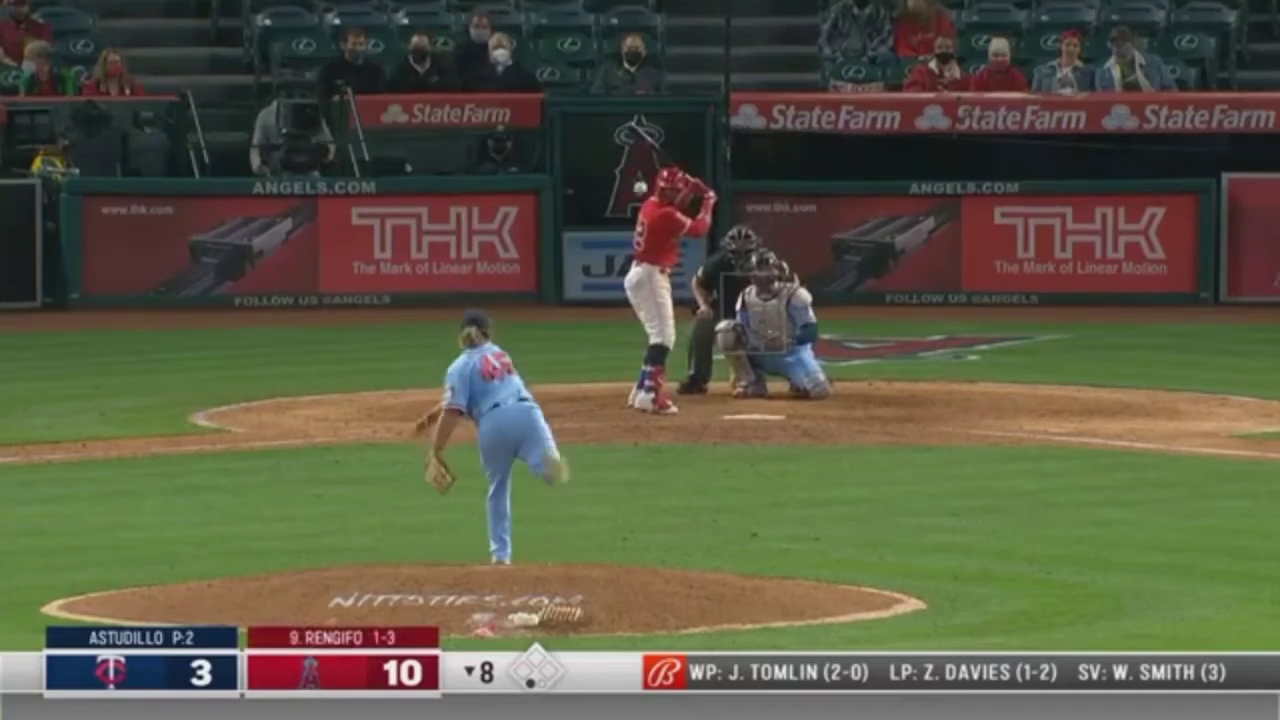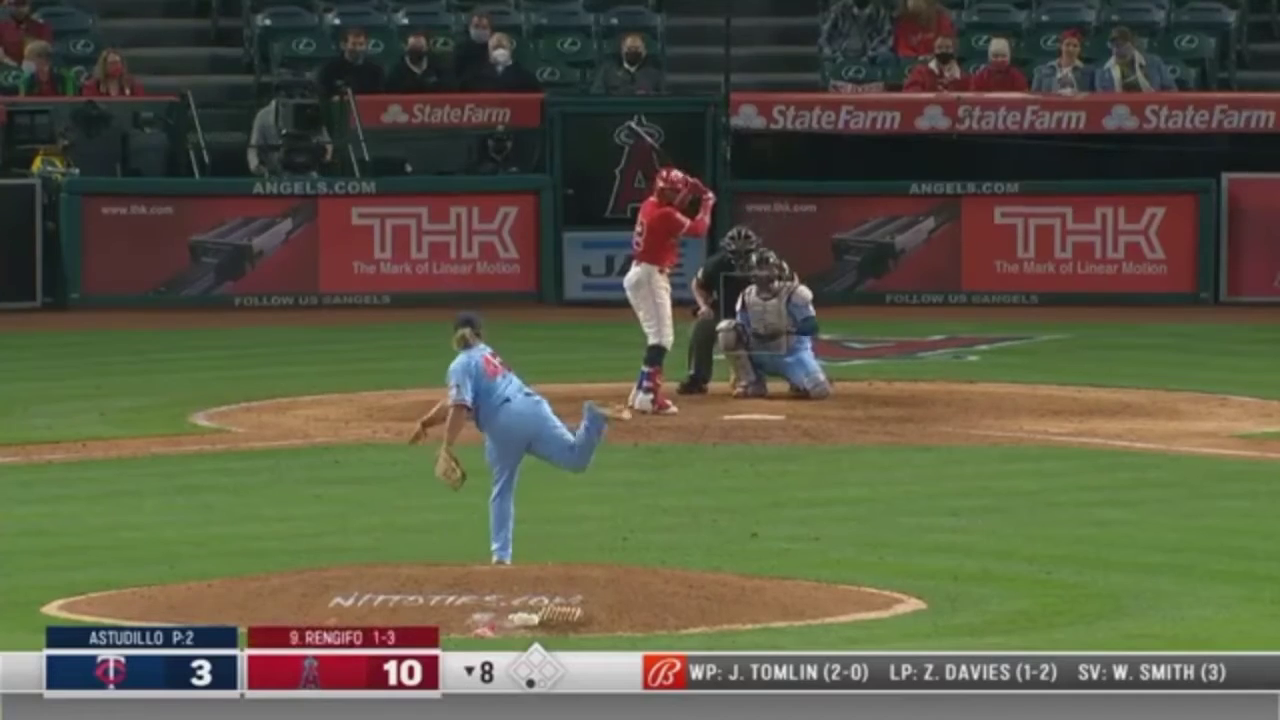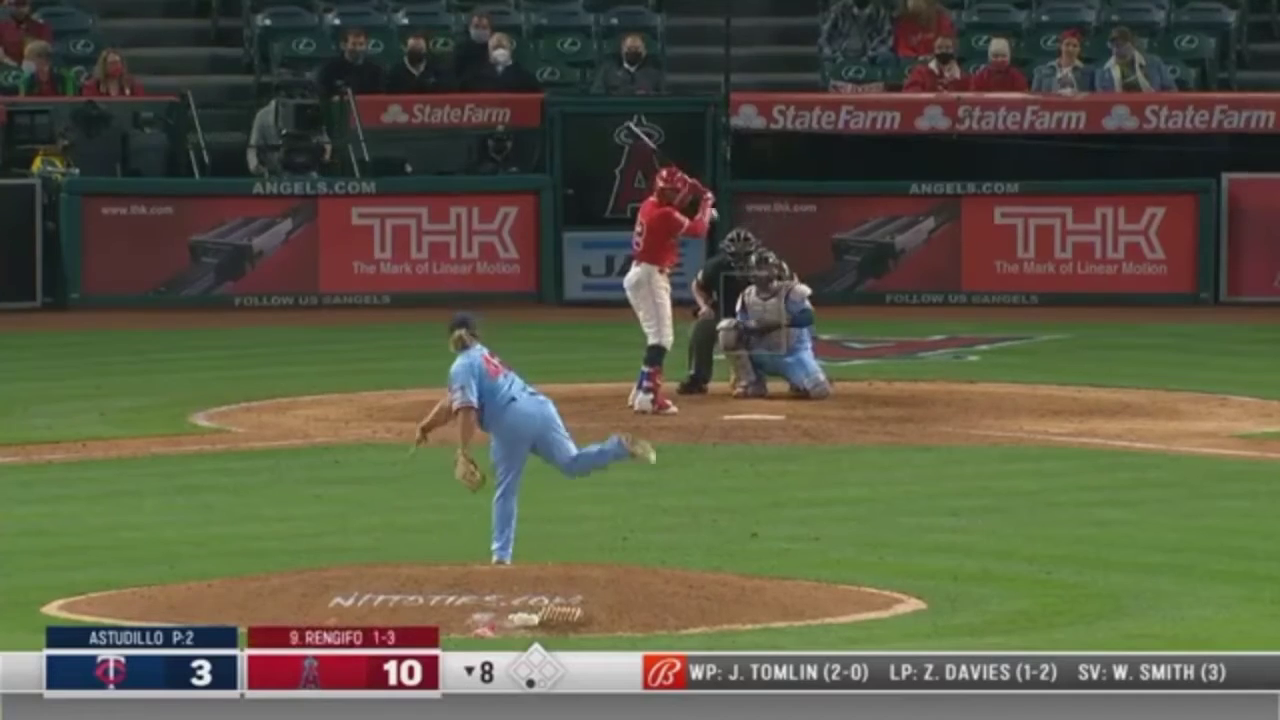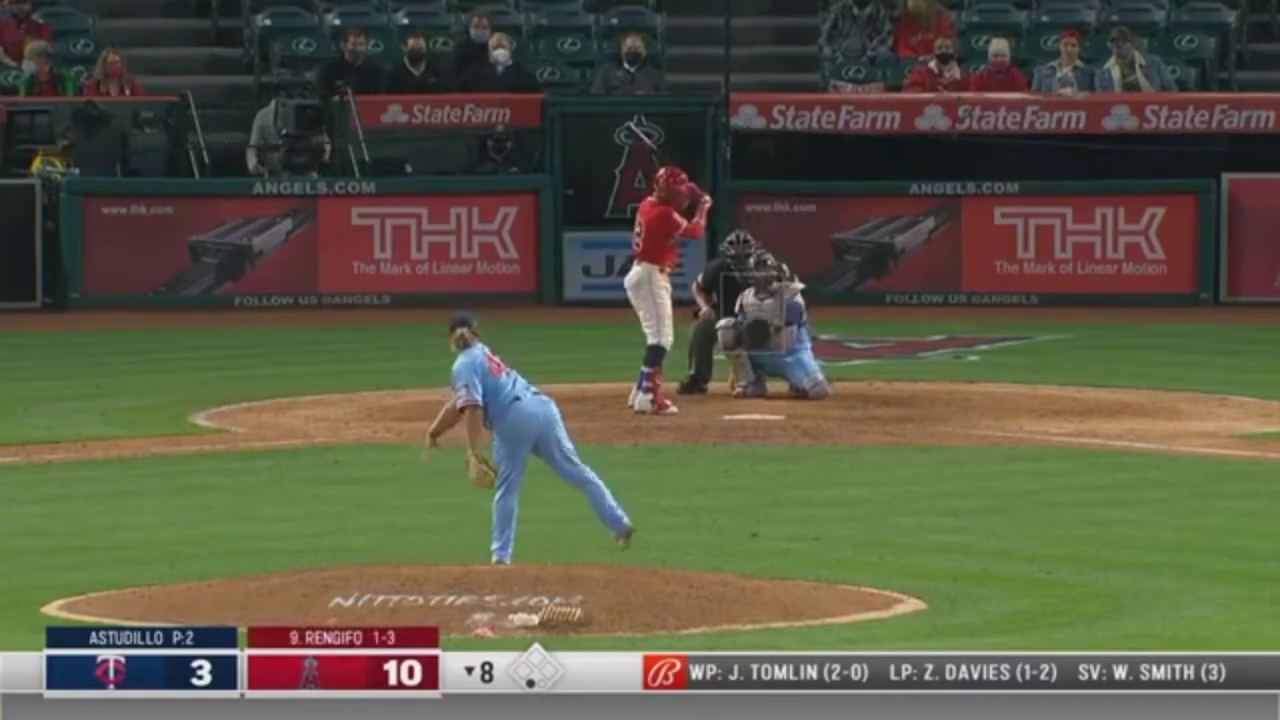
dt=0.2s
person 1, frame 1
left shoulder: (459, 367)
right shoulder: (498, 353)
left elbow: (453, 410)
left wrist: (436, 452)
right wrist: (432, 417)
left hip: (492, 426)
right hip: (525, 414)
left knee: (497, 491)
right knee: (550, 471)
left ankle: (500, 554)
right ankle: (549, 457)
person 1, frame 2
left shoulder: (460, 365)
right shoulder: (486, 353)
left elbow: (459, 408)
right elbow: (455, 401)
left wrist: (447, 447)
right wrist: (425, 422)
left hip: (503, 423)
right hip: (534, 409)
left knee: (502, 492)
right knee: (575, 458)
left ankle: (500, 554)
right ankle: (594, 419)
person 1, frame 3
left shoulder: (461, 367)
right shoulder: (484, 354)
left elbow: (466, 410)
right elbow: (453, 402)
left wrist: (463, 450)
right wrist: (425, 427)
left hip: (510, 423)
right hip: (540, 409)
left knee: (506, 492)
right knee: (574, 462)
left ankle: (501, 555)
right ankle: (622, 447)
person 1, frame 4
left shoulder: (463, 366)
right shoulder: (484, 353)
left elbow: (473, 408)
right elbow: (460, 403)
left wrist: (474, 450)
right wrist: (434, 432)
left hip: (513, 422)
right hip: (543, 409)
left knee: (507, 490)
right knee: (575, 471)
left ankle: (501, 555)
right ankle: (619, 524)
person 2, frame 1
left shoulder: (651, 205)
right shoulder: (665, 214)
left elbow: (676, 208)
right elbow: (699, 229)
left wrist: (691, 192)
right wrist: (708, 202)
left hip: (642, 274)
right hip: (651, 277)
left knee: (658, 336)
right knee: (664, 336)
left ankle: (641, 391)
right ankle: (650, 395)
person 2, frame 2
left shoulder: (651, 205)
right shoulder: (664, 214)
left elbow: (675, 209)
right elbow: (699, 229)
left wrist: (691, 192)
right wrist: (708, 202)
left hip: (642, 274)
right hip: (650, 277)
left knee: (657, 336)
right knee: (662, 337)
left ankle: (641, 391)
right ankle: (649, 396)
person 2, frame 3
left shoulder: (650, 205)
right shoulder: (663, 214)
left elbow: (673, 209)
right elbow: (698, 229)
left wrist: (690, 193)
right wrist: (706, 201)
left hip: (643, 274)
right hip: (650, 277)
left knee: (657, 336)
right knee: (661, 337)
left ankle: (641, 391)
right ankle: (648, 396)
person 2, frame 4
left shoulder: (648, 204)
right shoulder: (662, 212)
left elbow: (672, 213)
right elbow: (695, 231)
left wrist: (689, 199)
right wrist: (704, 203)
left hip: (643, 273)
right hip: (651, 276)
left knee: (657, 336)
right knee: (661, 337)
left ankle: (642, 392)
right ankle: (648, 396)
person 3, frame 1
left shoulder: (765, 263)
right shoulder: (716, 263)
left elbow: (786, 284)
right elbow: (697, 283)
right wrist: (704, 305)
left hip: (755, 310)
right hip: (725, 308)
right knee: (701, 327)
right ankle: (696, 378)
person 3, frame 2
right shoulder: (716, 264)
right elbow: (697, 284)
right wrist: (704, 306)
right hip: (725, 308)
right knee: (701, 329)
right ankle: (697, 378)
person 3, frame 3
right shoulder: (717, 266)
right elbow: (697, 286)
right wrist: (704, 306)
right hip: (724, 309)
right knee: (701, 330)
right ankle: (697, 378)
person 3, frame 4
right shoulder: (717, 268)
right elbow: (697, 287)
right wrist: (705, 306)
right hip: (724, 311)
right knee: (701, 331)
right ankle: (697, 378)
person 4, frame 1
left shoulder: (793, 295)
right shoulder: (747, 296)
left elbow: (811, 332)
right elbow: (740, 332)
left wrist: (786, 340)
left hip: (792, 355)
right hip: (760, 355)
left knee: (819, 390)
right knee: (725, 328)
left ankle: (797, 379)
right ankle: (753, 382)
person 4, frame 2
left shoulder: (794, 293)
right shoulder: (747, 296)
left elbow: (811, 326)
right elbow: (740, 332)
left wrist: (783, 329)
left hip: (793, 354)
right hip: (761, 355)
left knee: (820, 390)
right knee: (726, 328)
left ankle: (797, 380)
right ankle: (752, 382)
person 4, frame 3
left shoulder: (792, 291)
right shoulder: (747, 296)
left elbow: (808, 318)
right elbow: (741, 333)
left wrist: (778, 323)
left hip: (794, 354)
right hip: (762, 355)
left knee: (820, 390)
right knee: (727, 327)
left ankle: (798, 380)
right ankle: (752, 382)
person 4, frame 4
left shoulder: (789, 291)
right shoulder: (746, 298)
left elbow: (796, 314)
right elbow: (741, 334)
left wrist: (773, 326)
left hip: (794, 355)
right hip: (762, 355)
left knee: (819, 390)
right knee: (726, 326)
left ankle: (798, 381)
right ankle: (752, 382)
